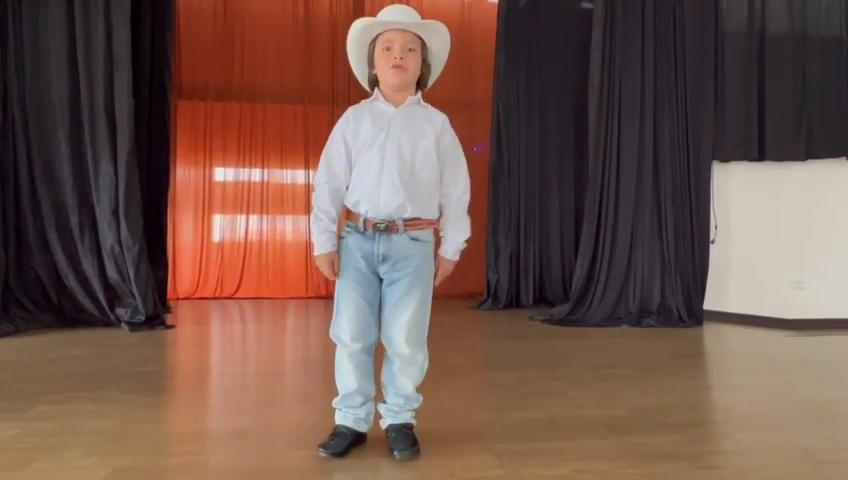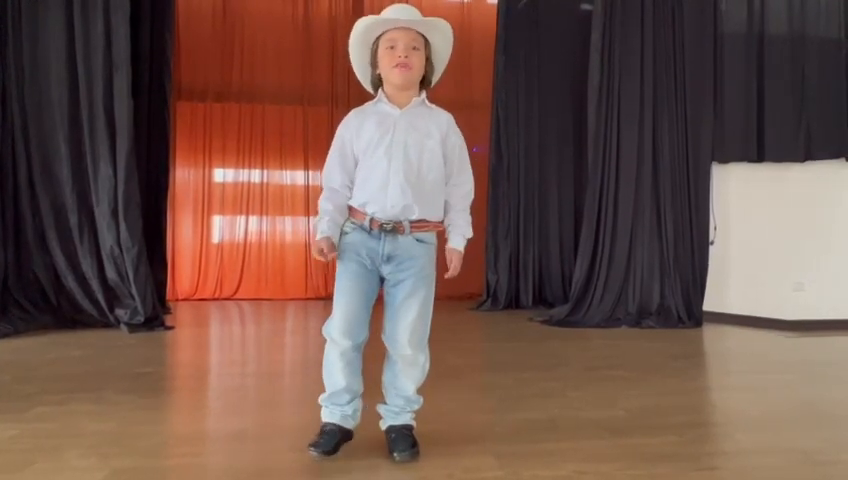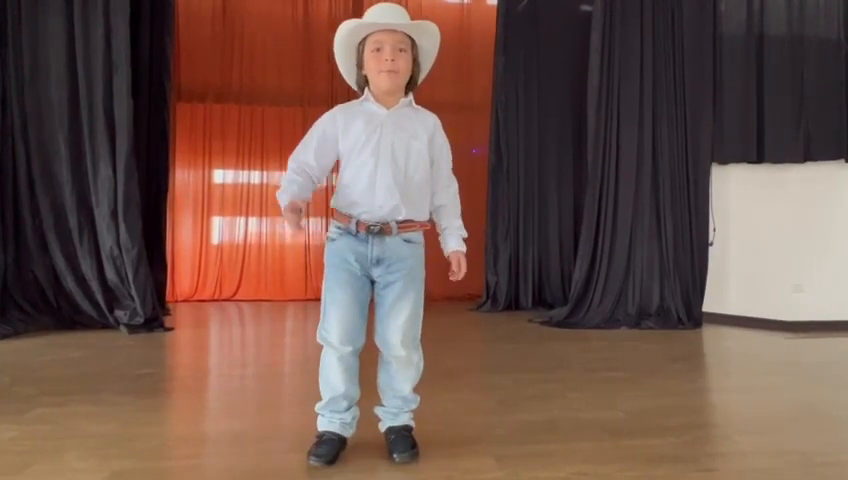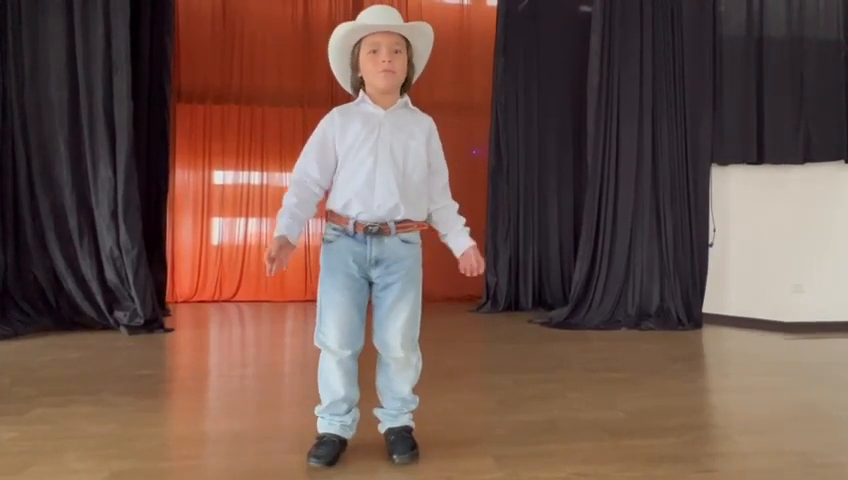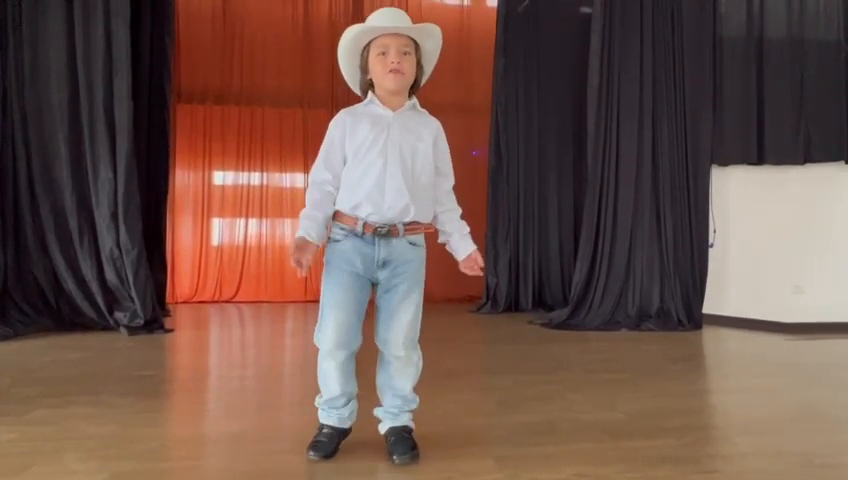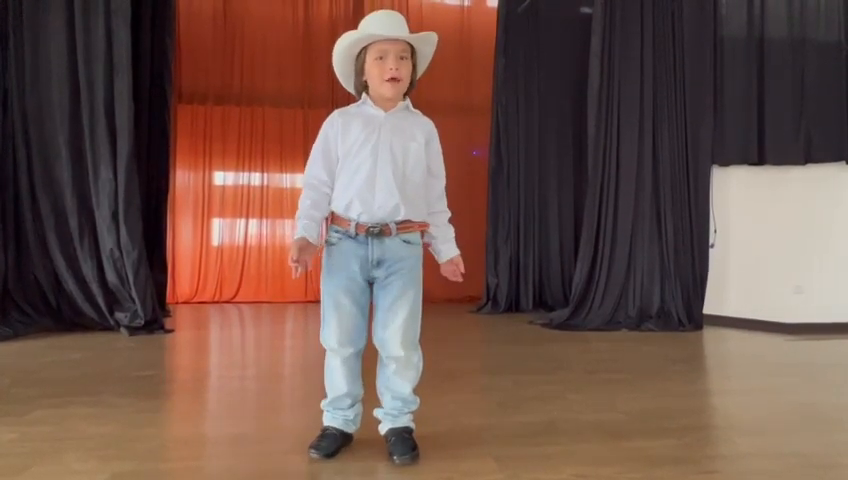
dt=0.4s
person 1, frame 1
left shoulder: (436, 124)
right shoulder: (353, 119)
left elbow: (454, 189)
right elbow: (329, 182)
left wrist: (450, 246)
right wrist: (325, 242)
left hip: (411, 243)
right hip: (357, 240)
left knee: (405, 340)
right knee: (352, 336)
left ankle: (399, 420)
right ankle: (352, 421)
person 1, frame 2
left shoulder: (441, 123)
right shoulder: (357, 121)
left elbow: (459, 187)
right elbow: (336, 185)
left wrist: (456, 239)
right wrist: (326, 233)
left hip: (415, 244)
right hip: (360, 238)
left knee: (408, 341)
right knee: (343, 332)
left ankle: (399, 422)
right ankle: (338, 419)
person 1, frame 3
left shoulder: (427, 124)
right shoulder: (341, 118)
left elbow: (444, 190)
right elbow: (304, 167)
left wrist: (454, 242)
right wrist: (294, 198)
left hip: (404, 245)
right hip: (347, 241)
left knee: (401, 342)
right knee: (339, 338)
left ankle: (398, 423)
right ankle: (335, 425)
person 1, frame 4
left shoulder: (422, 126)
right shoulder: (338, 121)
left elbow: (438, 193)
right elbow: (308, 180)
left wrist: (463, 242)
right wrist: (286, 233)
left hip: (401, 245)
right hip: (344, 242)
left knee: (399, 343)
right knee: (337, 341)
left ankle: (398, 424)
right ankle: (335, 428)
person 1, frame 5
left shoulder: (430, 128)
right shoulder: (346, 122)
left elbow: (442, 194)
right elbow: (323, 185)
left wrist: (462, 245)
right wrist: (308, 234)
left hip: (407, 247)
right hip: (350, 242)
left knee: (401, 343)
right knee: (335, 337)
left ankle: (397, 423)
right ankle: (334, 420)
person 1, frame 6
left shoulder: (423, 128)
right shoulder: (340, 123)
left elbow: (434, 195)
right elbow: (317, 185)
left wrist: (446, 249)
right wrist: (306, 236)
left hip: (402, 246)
right hip: (345, 243)
left knee: (400, 342)
right knee: (341, 340)
left ankle: (398, 424)
right ankle: (339, 422)
